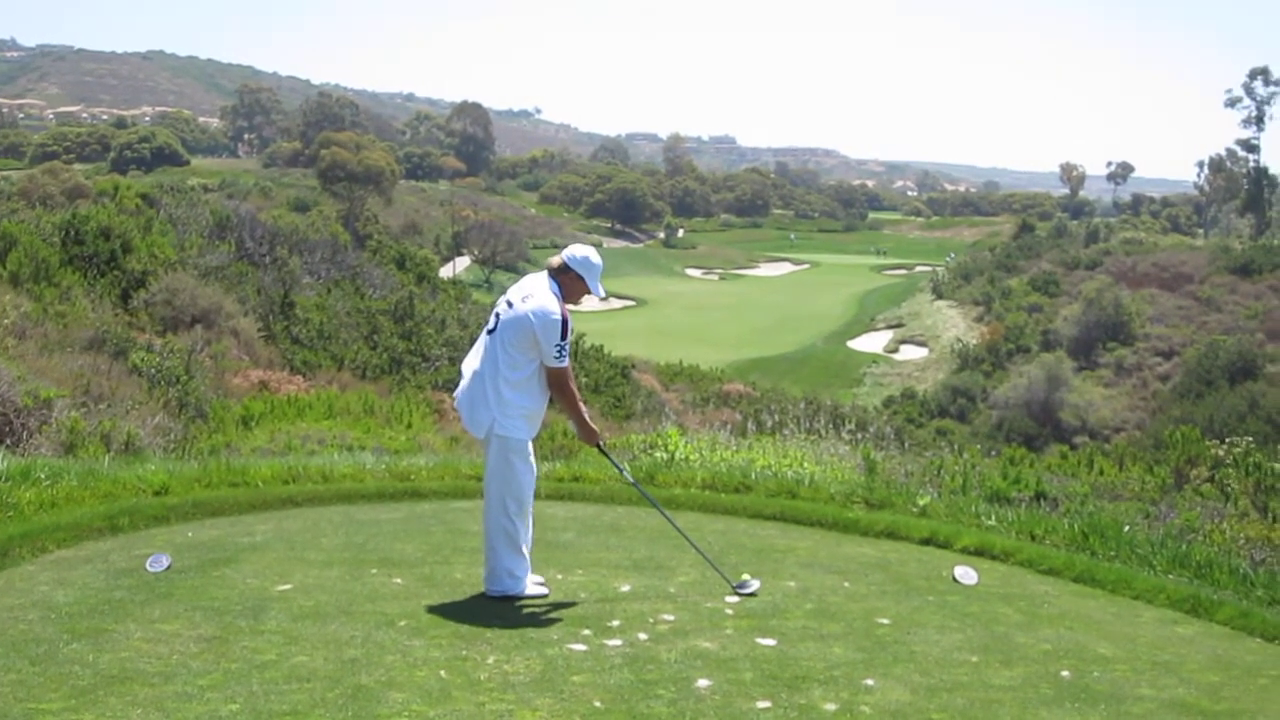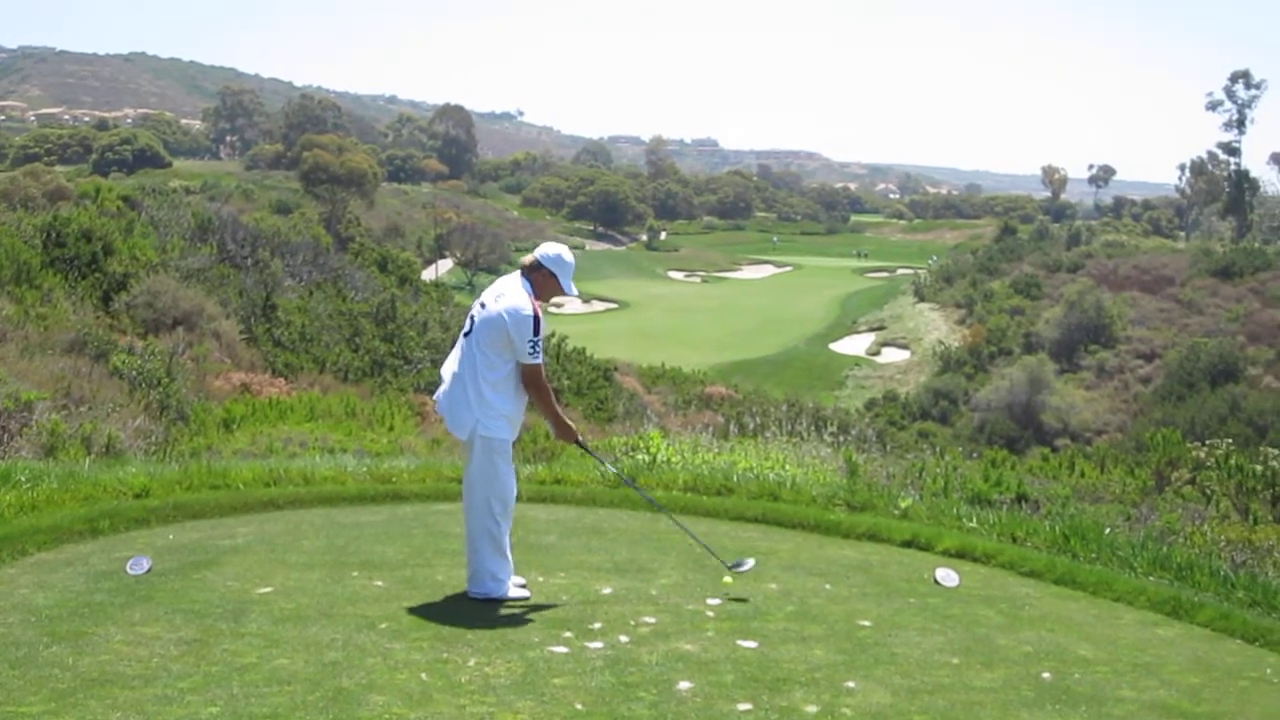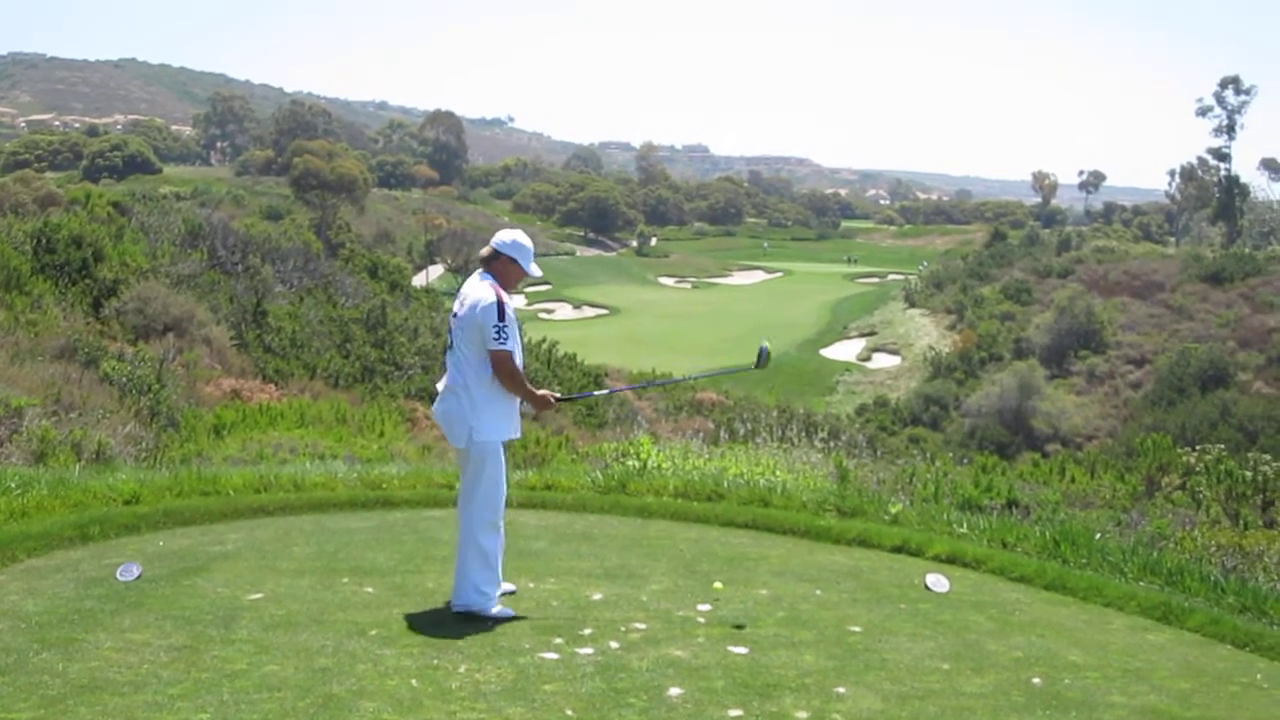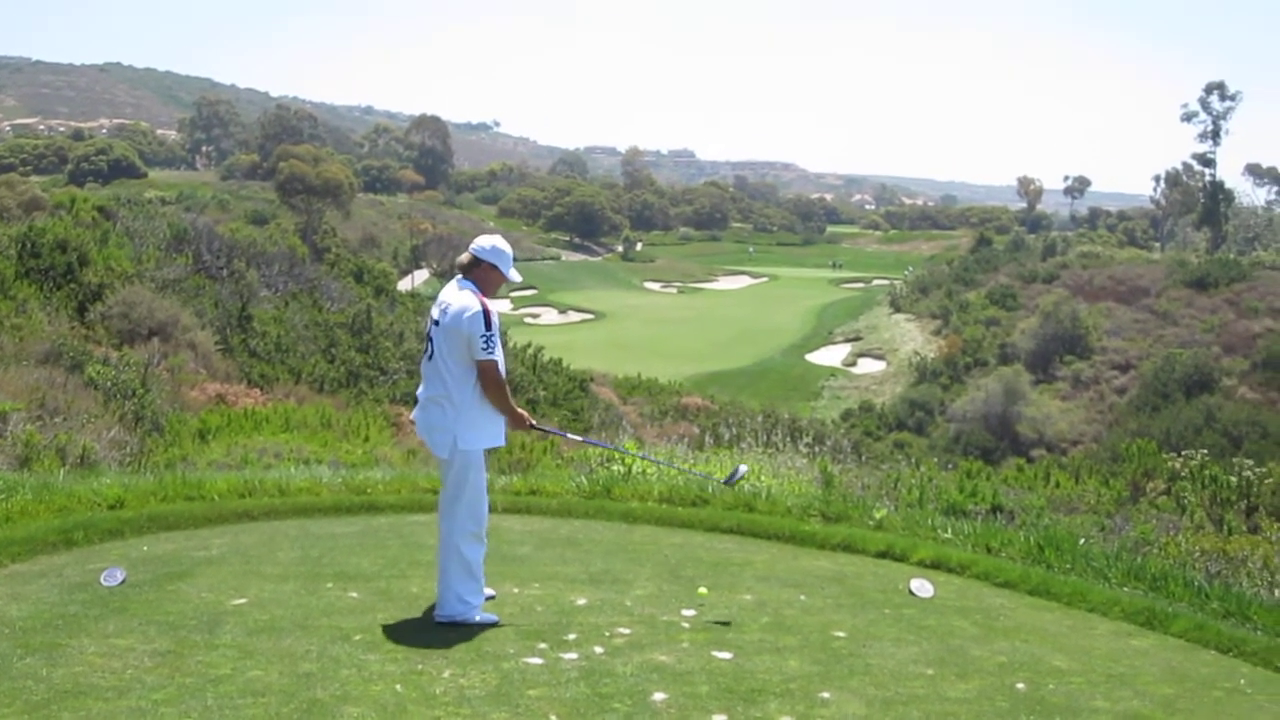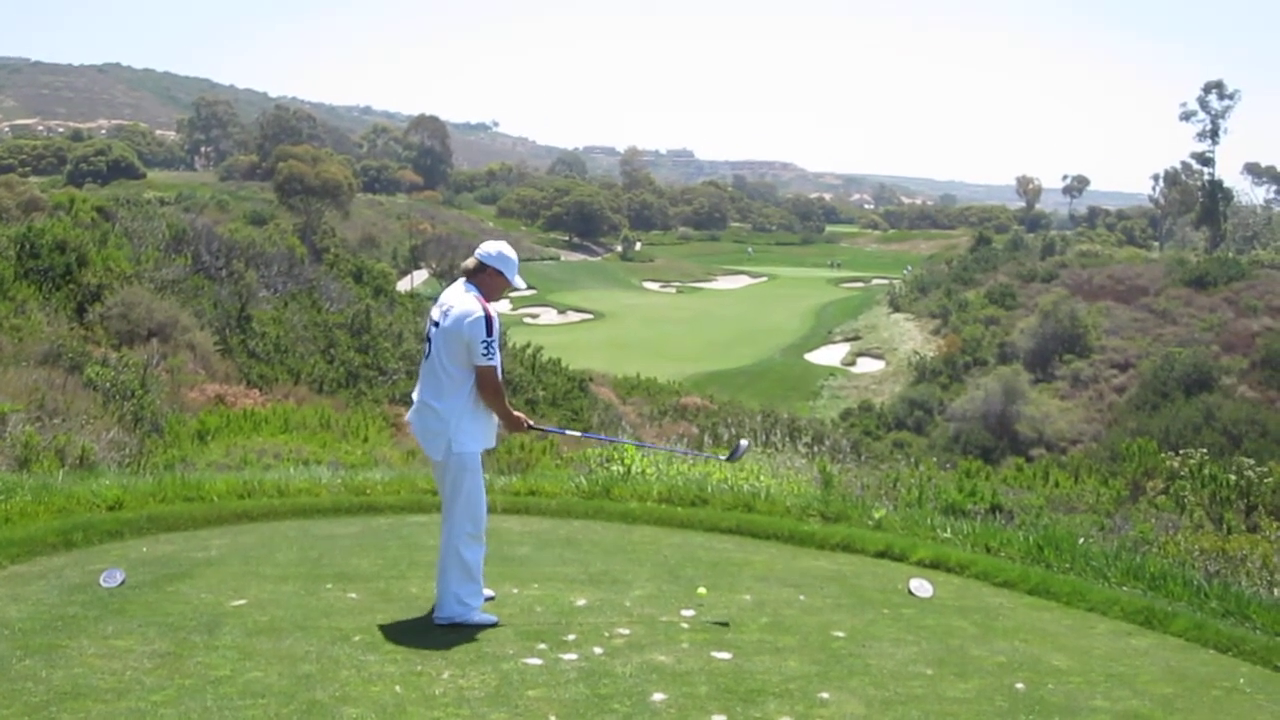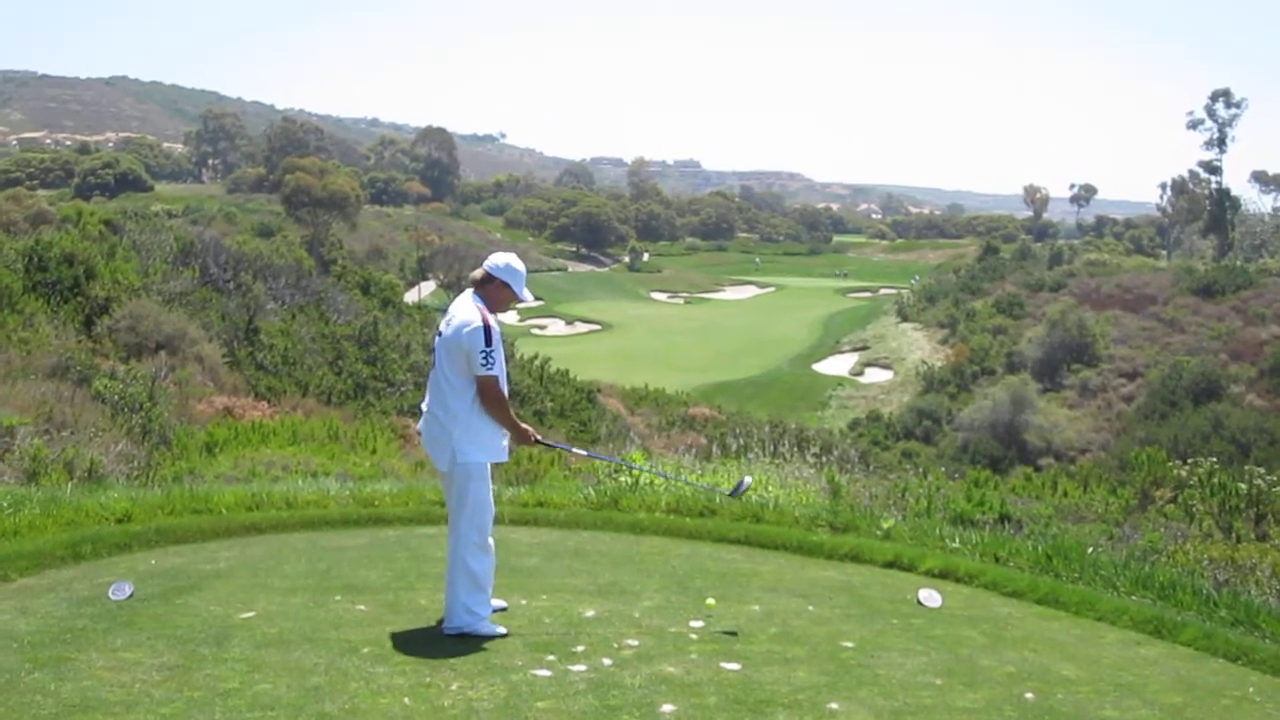
dt=0.4s
person 1, frame 1
left shoulder: (532, 283)
right shoulder: (552, 314)
left elbow: (559, 368)
right elbow: (558, 383)
left wrist: (579, 405)
right wrist: (583, 425)
left hip: (495, 398)
right hip: (501, 408)
left knee: (520, 485)
right knee: (509, 495)
left ankle: (512, 568)
right ankle: (507, 580)
person 1, frame 2
left shoulder: (505, 285)
right shoulder: (525, 311)
right elbow: (532, 379)
left wrist: (550, 412)
right wrist: (558, 421)
left hip: (473, 402)
right hip: (484, 411)
left knee: (482, 492)
right knee: (495, 496)
left ankle: (487, 572)
right ankle: (490, 582)
person 1, frame 3
left shoulder: (472, 288)
right shoulder: (493, 301)
right elbow: (504, 369)
left wrist: (525, 395)
right wrist: (533, 397)
left hip: (469, 410)
right hip: (479, 417)
left knee: (480, 500)
right knee: (484, 506)
left ankle: (481, 579)
right ankle: (473, 596)
person 1, frame 4
left shoulder: (449, 295)
right shoulder: (478, 310)
right elbow: (490, 378)
left wrist: (504, 411)
right wrist: (513, 413)
left hip: (445, 415)
right hip: (460, 425)
left knee: (460, 509)
right knee: (466, 514)
left ankle: (463, 586)
right ankle: (456, 605)
person 1, frame 5
left shoulder: (450, 296)
right shoulder: (479, 314)
right elbow: (487, 383)
left wrist: (499, 414)
right wrist: (508, 417)
left hip: (441, 418)
right hip: (455, 428)
left knee: (462, 511)
right knee: (467, 516)
left ankle: (464, 586)
right ankle: (456, 606)
person 1, frame 6
left shoulder: (462, 306)
right shoulder: (480, 324)
right elbow: (490, 393)
left wrist: (507, 427)
right wrist: (517, 429)
left hip: (459, 431)
right hip: (464, 438)
left knee: (476, 519)
right knee: (472, 526)
left ankle: (474, 597)
right ankle: (465, 616)
